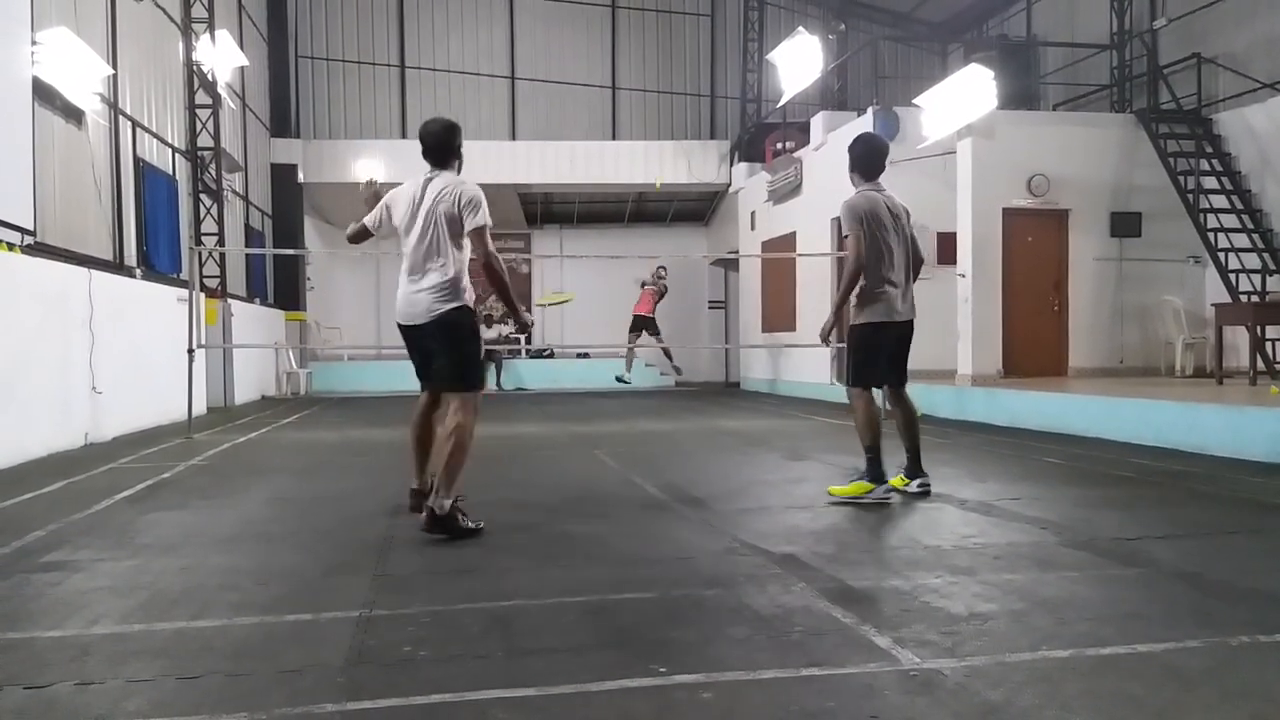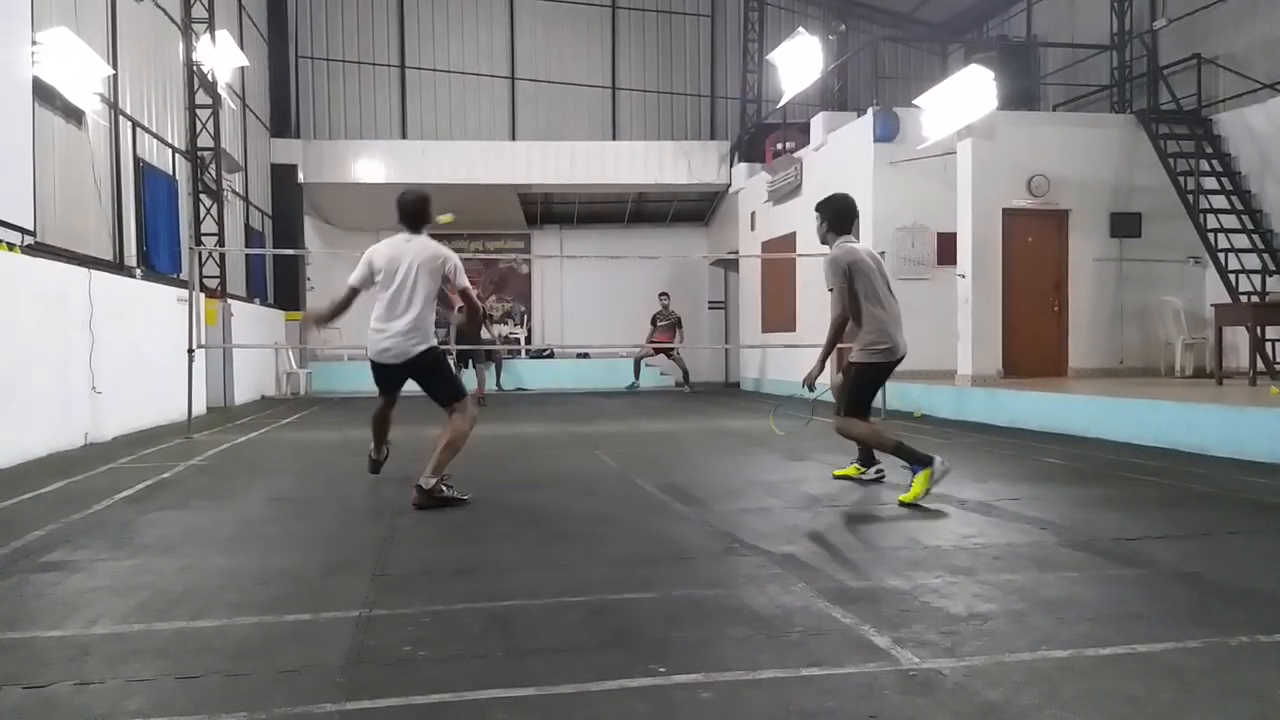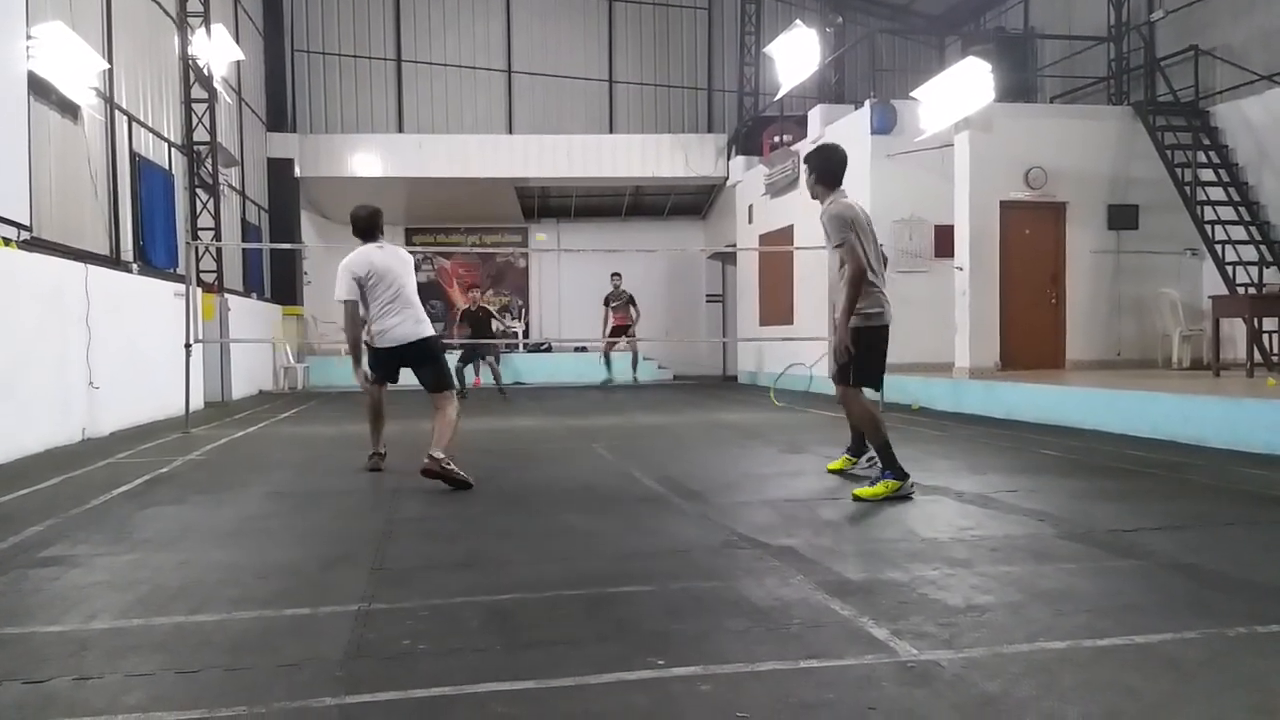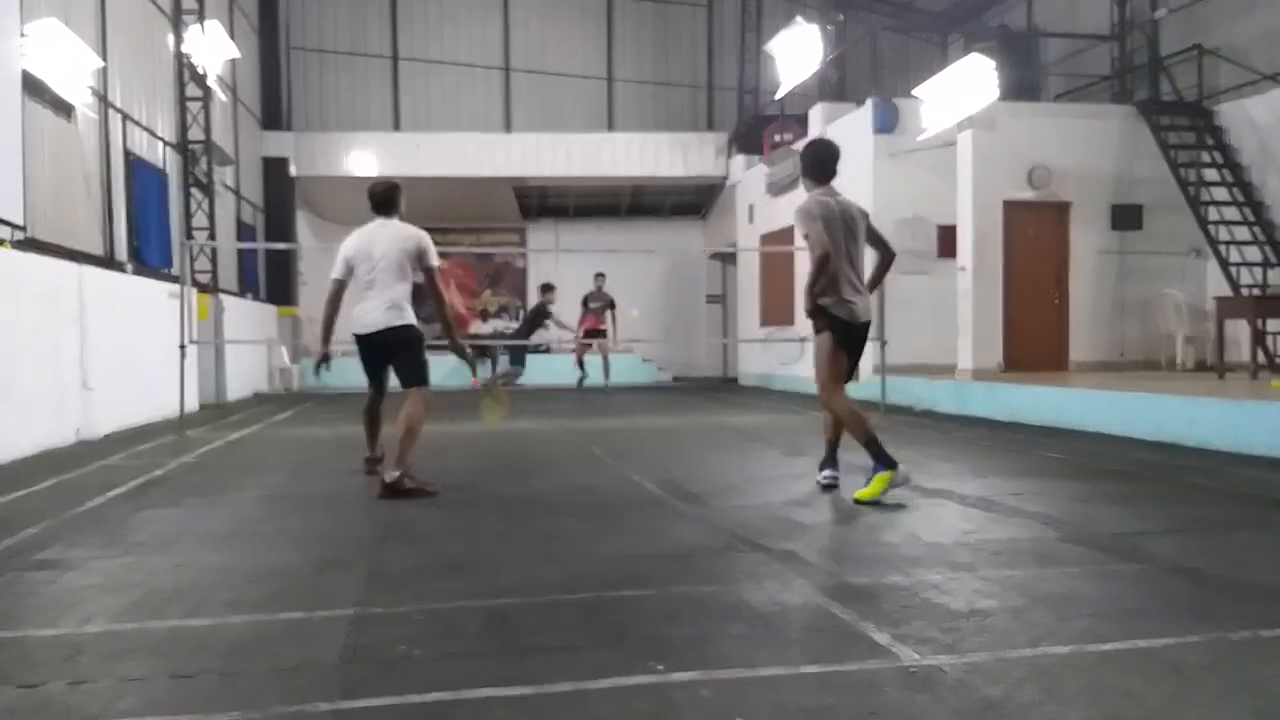
dt=0.4s
person 1, frame 1
left shoulder: (855, 205)
right shoulder: (898, 206)
left elbow: (856, 263)
right elbow: (916, 260)
left wrist: (834, 314)
left hip: (872, 312)
right hip: (902, 313)
left knee: (859, 390)
right knee: (895, 391)
left ankle: (874, 477)
right ankle: (914, 473)
person 1, frame 2
left shoulder: (836, 259)
right shoulder: (866, 253)
left elbow: (841, 315)
left wrist: (820, 364)
left hip: (874, 349)
right hip: (889, 344)
left knee: (845, 422)
right knee: (848, 401)
left ankle: (923, 463)
right ankle: (867, 462)
person 1, frame 3
left shoulder: (833, 212)
right shoulder: (852, 208)
left elbow: (856, 267)
right elbow: (878, 260)
left wrist: (843, 322)
left hip: (864, 318)
right hip: (869, 314)
left knee: (850, 392)
right knee: (844, 383)
left ankle: (895, 474)
right ankle: (859, 450)
person 1, frame 4
left shoulder: (808, 207)
right shoulder: (854, 209)
left elbow: (822, 252)
right elbow: (887, 251)
left wrist: (808, 296)
left hip: (833, 311)
right hip: (859, 312)
left knee: (831, 392)
right knee: (831, 387)
left ankle: (886, 466)
right ankle: (830, 463)
person 2, frame 1
left shoulder: (399, 195)
right shoulder: (465, 192)
left elbow: (354, 236)
right elbow: (487, 258)
left wrist: (372, 206)
right wrist: (517, 312)
left hip: (409, 311)
right hip: (448, 309)
left knee: (432, 394)
right knee: (463, 403)
left ankle: (420, 487)
right ankle: (441, 504)
person 2, frame 2
left shoulder: (377, 252)
right shoulder: (443, 255)
left elbow: (345, 300)
right elbow: (473, 305)
left wrist: (321, 317)
right wrist: (475, 325)
left hip: (381, 349)
right hip: (420, 349)
left knee: (387, 398)
right knee: (464, 414)
left ankle: (377, 454)
right ankle: (429, 483)
person 2, frame 3
left shoulder: (350, 264)
right shoulder: (403, 256)
left elbow: (352, 317)
left wrist: (357, 366)
left hip: (384, 340)
right hip: (422, 335)
left knee: (376, 382)
right knee: (447, 403)
left ankle: (376, 453)
right ankle: (437, 458)
person 2, frame 4
left shoulder: (352, 241)
right shoulder: (417, 237)
left elbow: (334, 296)
right elbow: (436, 292)
left wrist: (324, 344)
right wrist: (452, 337)
left hip: (363, 327)
right hip: (399, 325)
left knee: (376, 390)
right knee: (417, 394)
left ankle: (374, 457)
right ankle: (394, 475)
